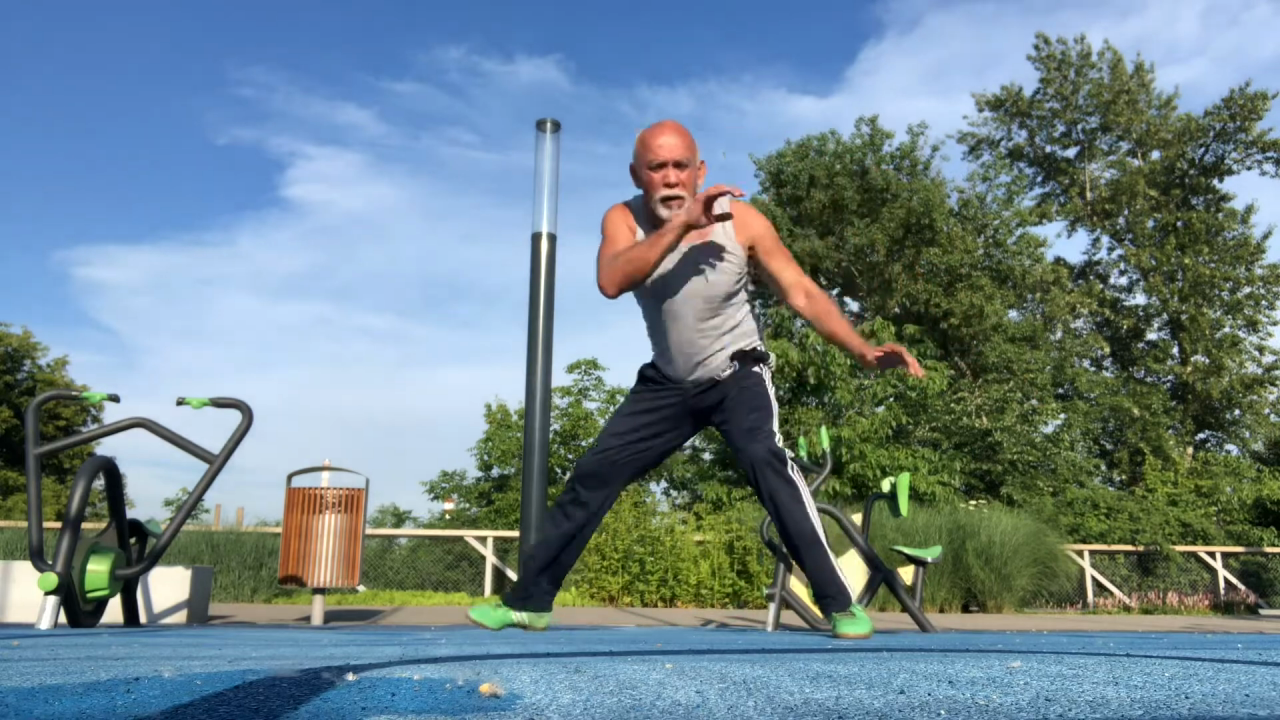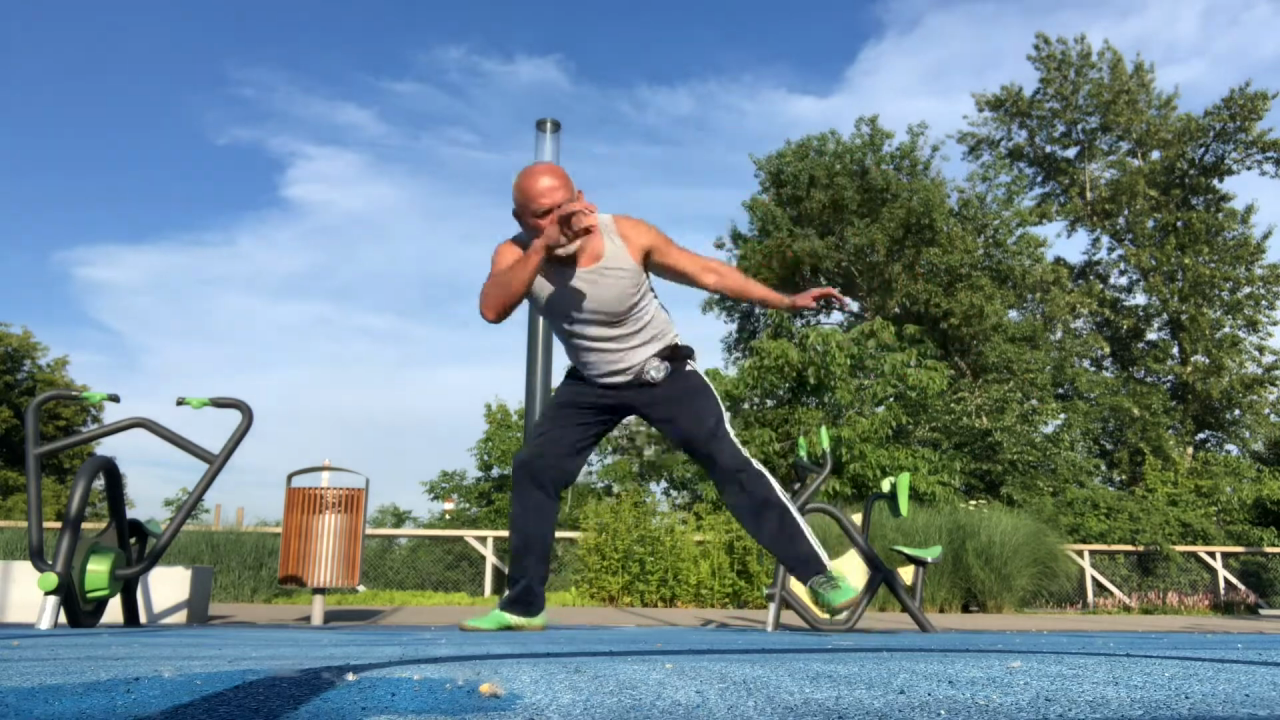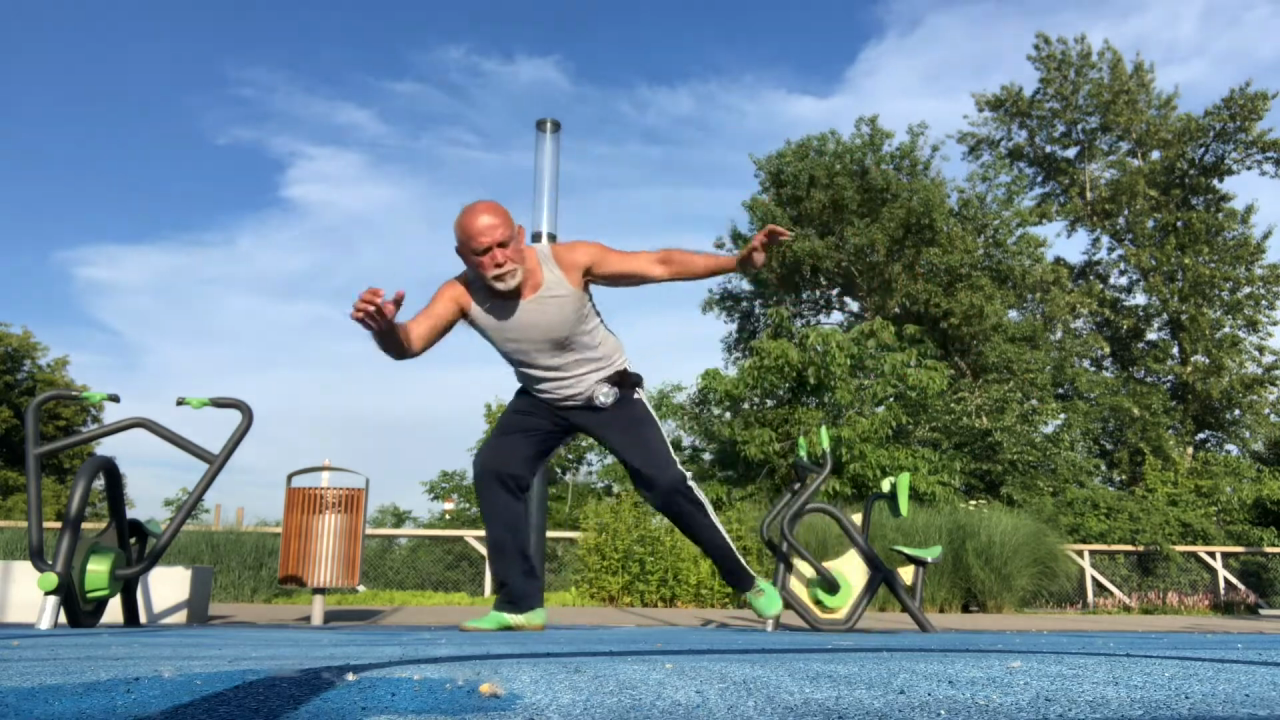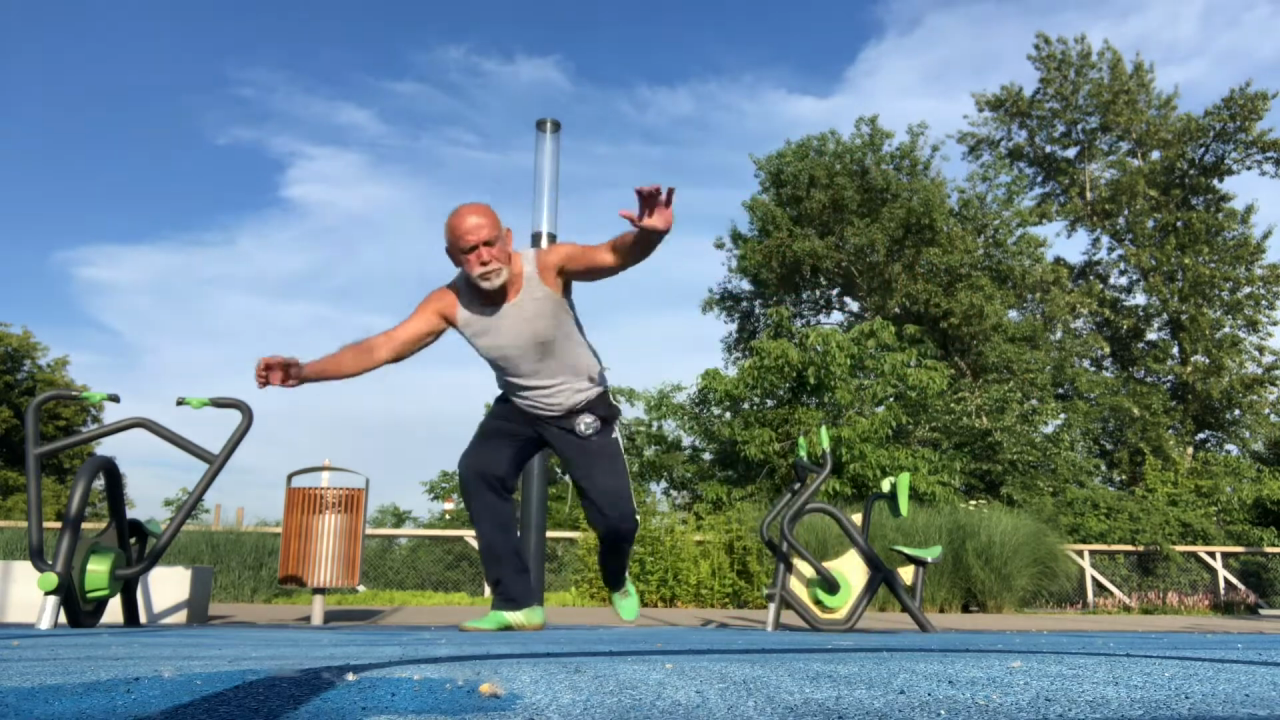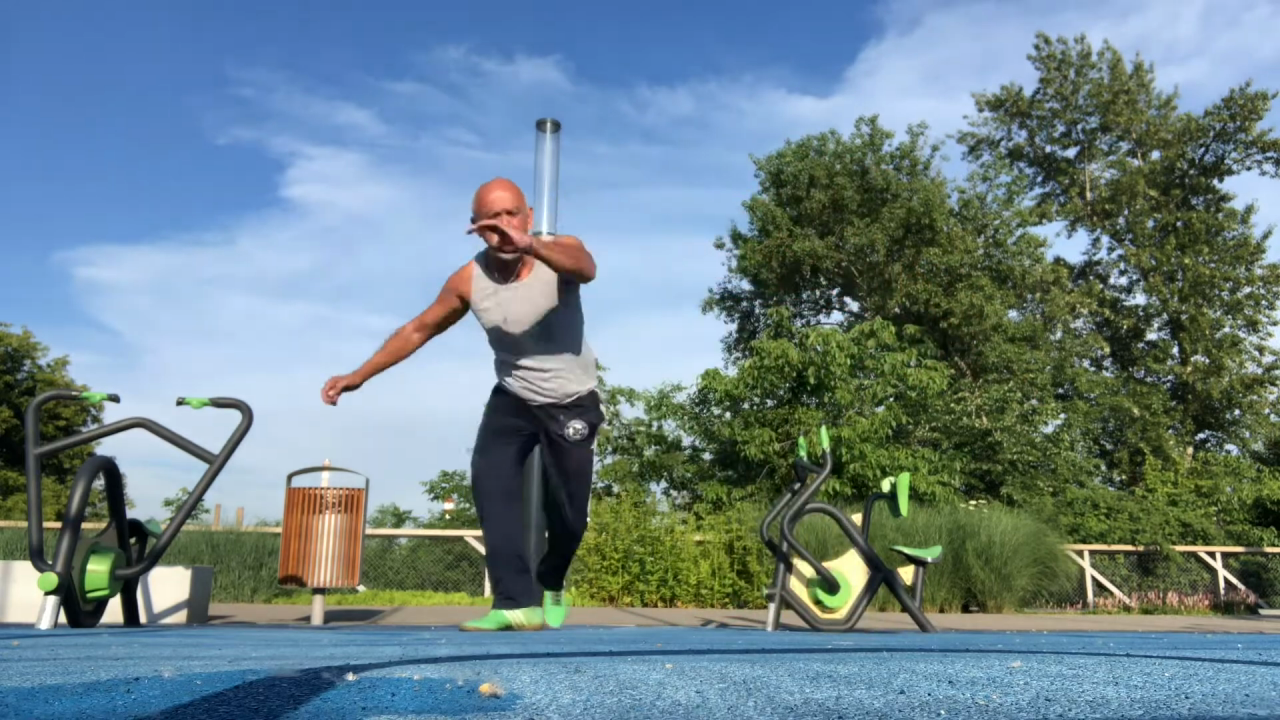
dt=0.2s
person 1, frame 1
left shoulder: (743, 219)
right shoulder: (625, 220)
left elbow: (803, 294)
right elbow: (612, 282)
left wrist: (867, 352)
right wrist: (684, 224)
left hip: (737, 373)
right hip: (668, 382)
left knee: (766, 462)
right knee: (594, 474)
left ankle: (838, 603)
right ankle: (529, 599)
person 1, frame 2
left shoulder: (628, 236)
right shoulder: (520, 253)
left elbow: (706, 272)
right elbow: (493, 309)
left wrist: (789, 301)
right wrist: (543, 246)
left hip: (661, 367)
right hip: (591, 382)
left knee: (725, 458)
right knee: (534, 468)
left ankle: (819, 578)
right ankle: (524, 603)
person 1, frame 3
left shoulder: (569, 260)
right shoulder: (461, 294)
left elbow: (661, 264)
right elbow: (408, 343)
left wrist: (743, 258)
right wrist: (382, 328)
left hip: (607, 389)
right hip: (540, 399)
left knee: (665, 481)
right knee: (493, 472)
left ankle: (743, 581)
right ankle: (519, 604)
person 1, frame 4
left shoulder: (548, 266)
right shoulder: (451, 301)
left elbow: (619, 256)
right elbow: (384, 346)
left wrist: (648, 235)
right wrist: (301, 369)
left hip: (583, 411)
right hip: (518, 410)
left knee: (616, 516)
right knee: (479, 476)
left ankle: (615, 578)
right ankle: (518, 603)
person 1, frame 5
left shoulder: (559, 249)
right shoulder: (469, 277)
left elbow: (585, 269)
right elbow: (419, 330)
left wrist: (529, 245)
right wrist: (359, 376)
left hip: (573, 403)
right hip: (512, 400)
left knee: (568, 517)
right knee: (492, 478)
left ankle: (551, 585)
right ankle: (518, 602)
